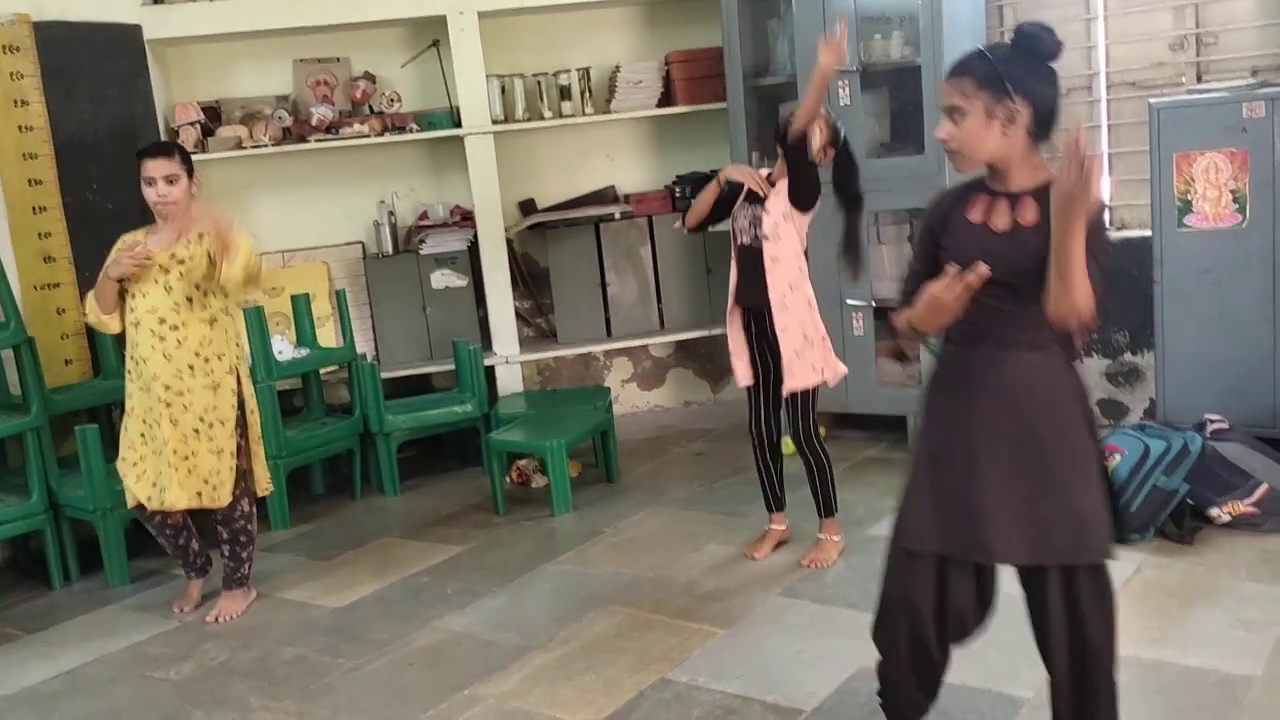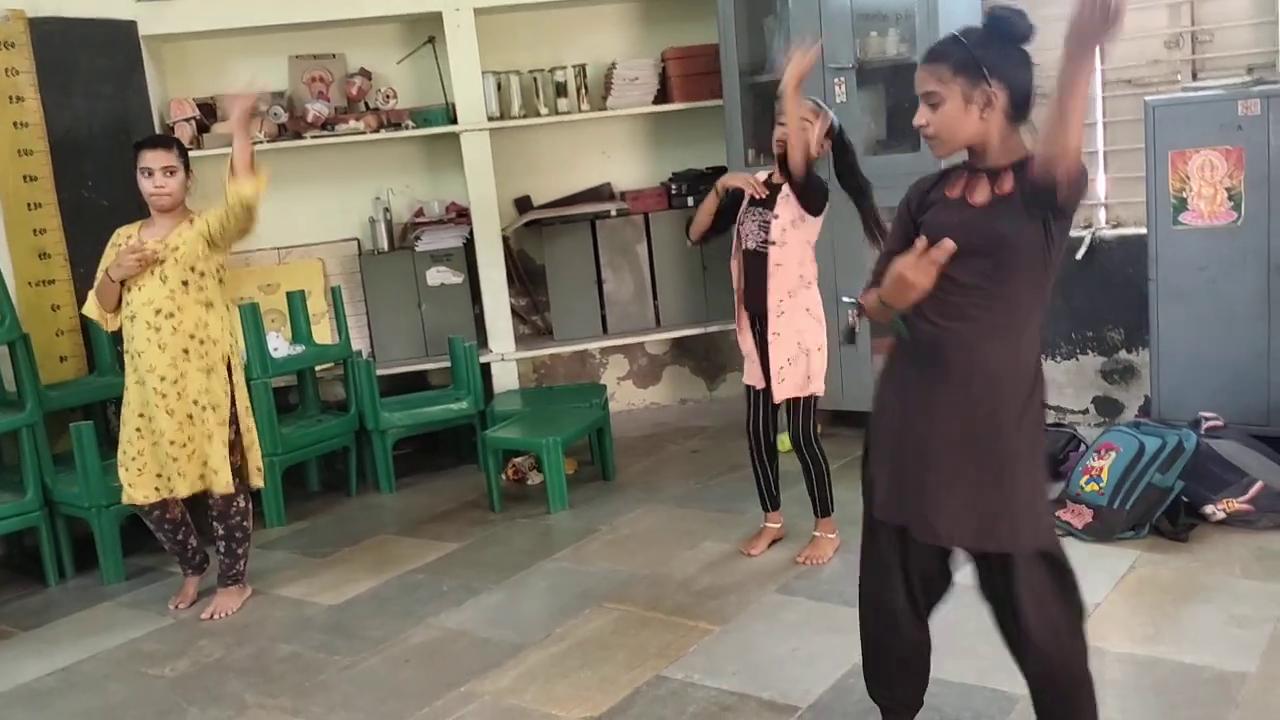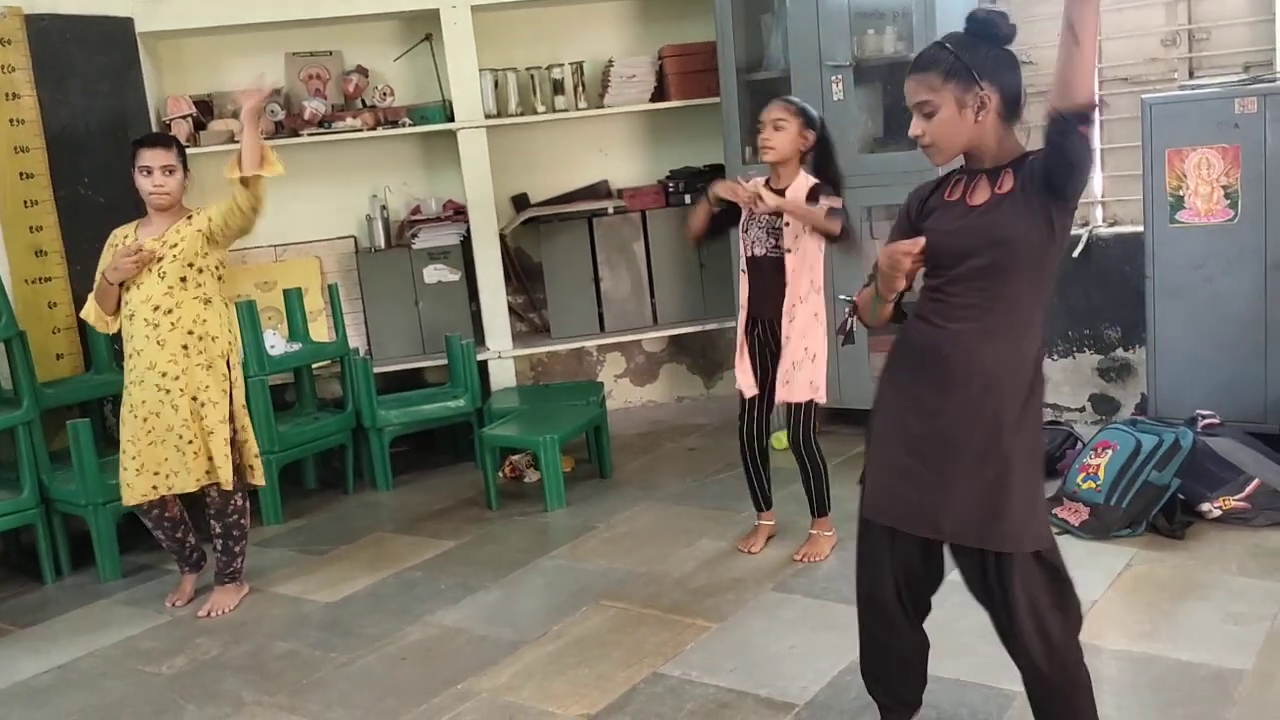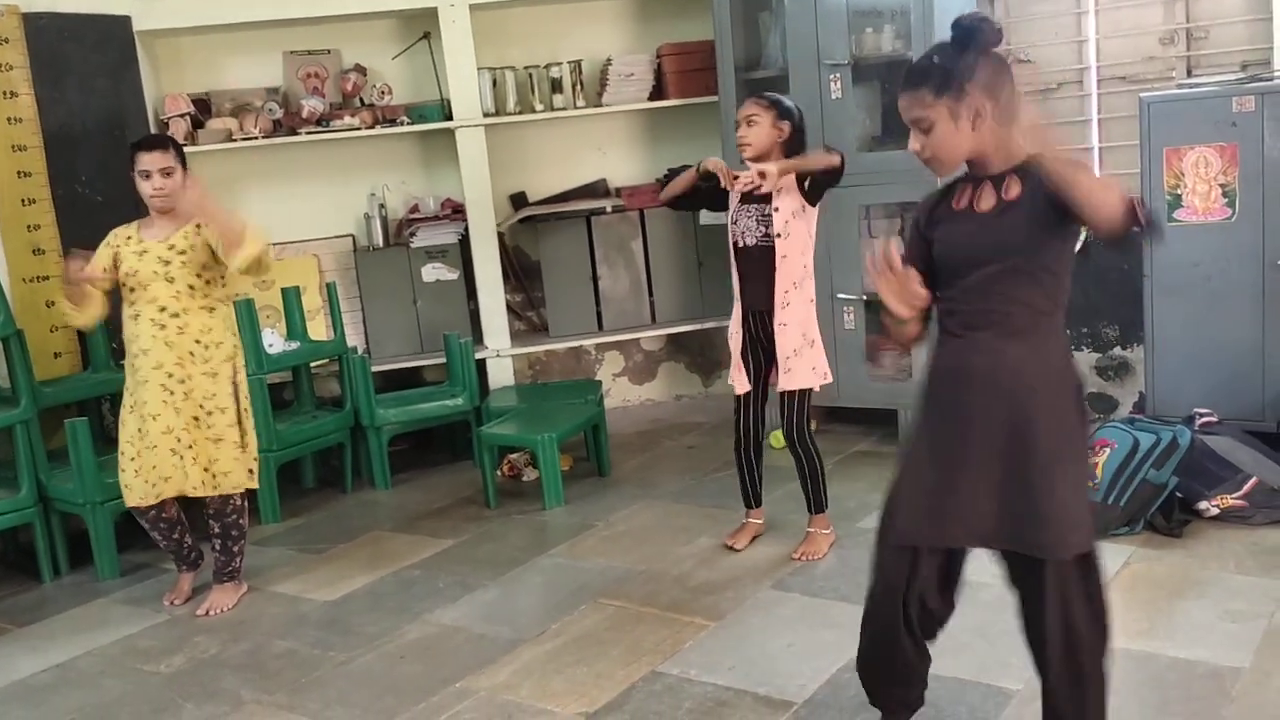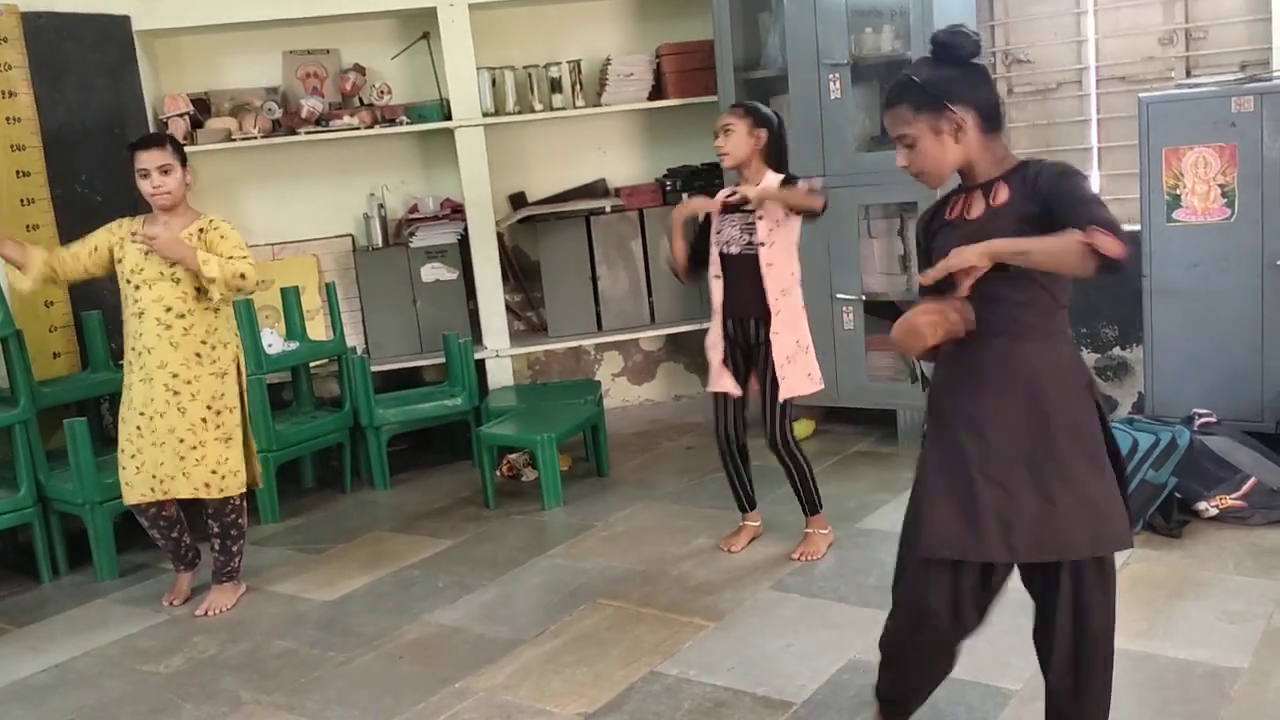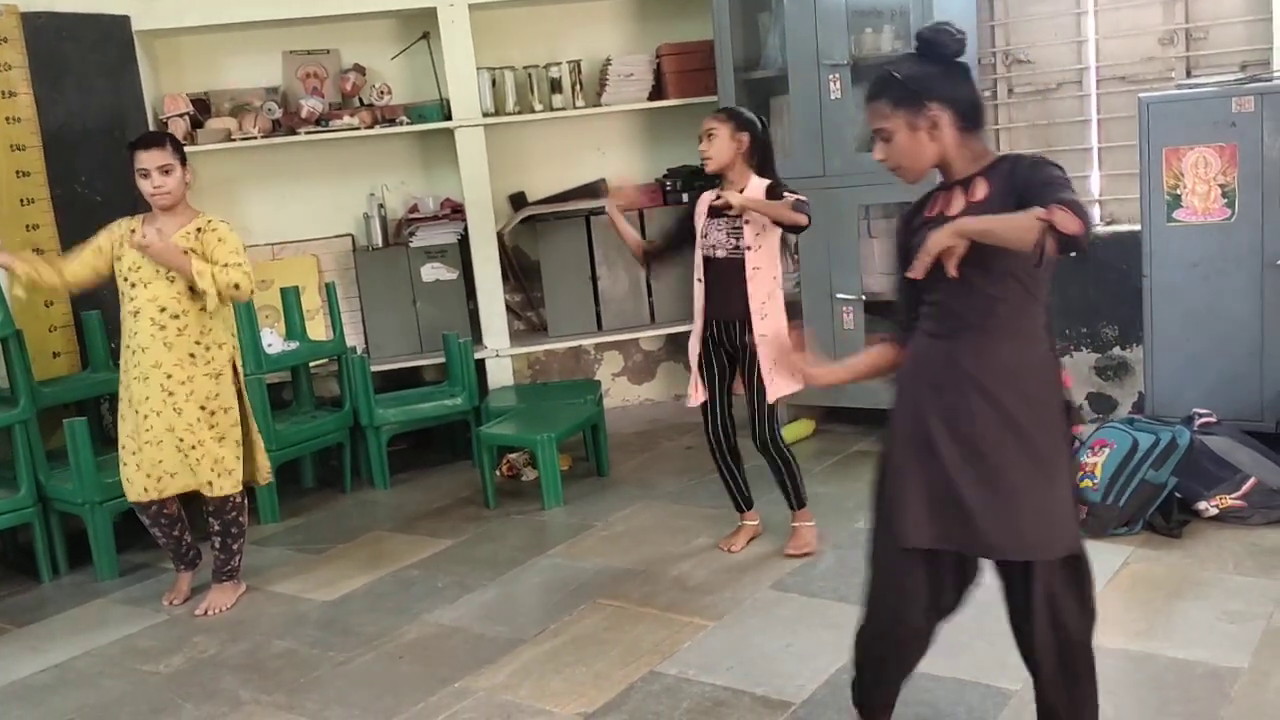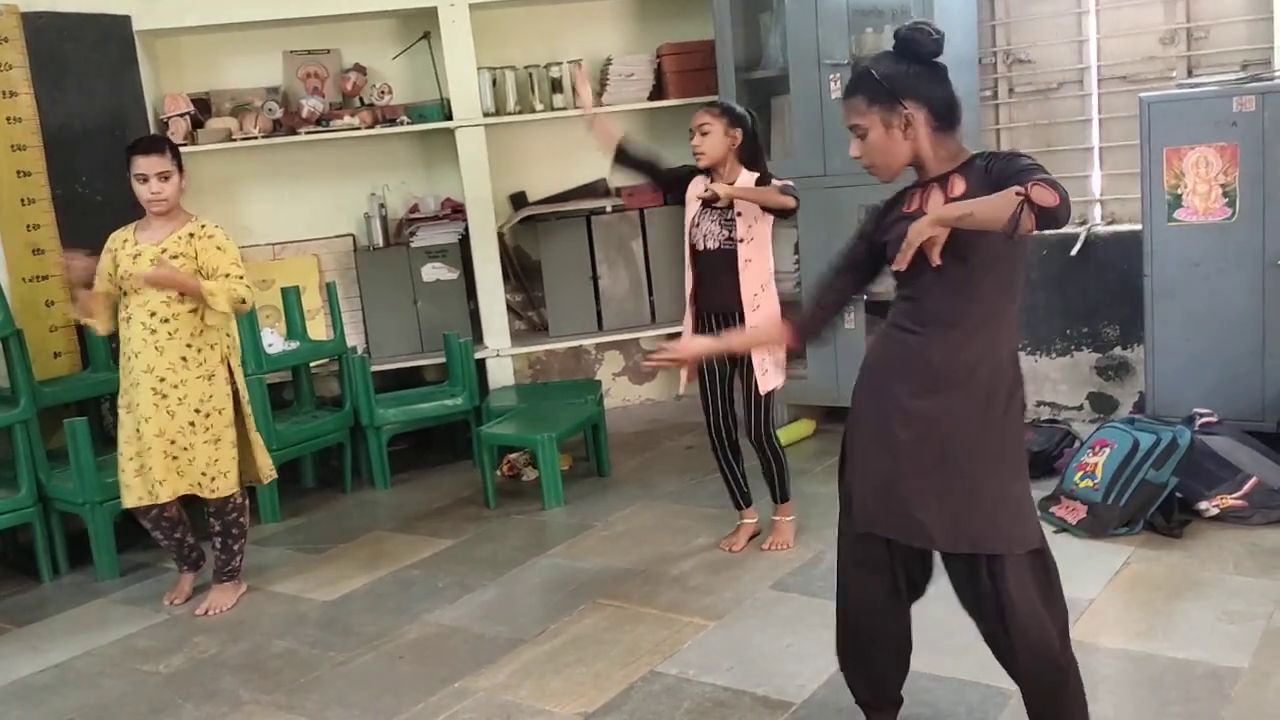
dt=0.2s
person 1, frame 1
left shoulder: (1075, 208)
right shoulder: (948, 210)
left elbow: (1069, 321)
right elbow: (904, 321)
left wrist: (1070, 220)
right wrist: (921, 315)
left hip: (1046, 429)
right hip: (957, 423)
left knee: (1072, 606)
right knee: (916, 595)
person 1, frame 2
left shoulder: (1049, 186)
right shoulder: (927, 194)
left elbow: (1056, 167)
right elbow: (872, 306)
right wrist: (895, 292)
left hip: (998, 412)
right hip: (910, 405)
left knee: (1029, 589)
right knee: (892, 578)
person 1, frame 3
left shoulder: (1047, 177)
right shoulder: (926, 200)
left elbow: (1073, 113)
right elbow: (874, 311)
right wrist: (882, 281)
left hip: (998, 407)
right hip: (910, 404)
left knee: (1021, 585)
right knee: (887, 574)
person 1, frame 4
left shoulder: (1048, 183)
right shoulder: (936, 211)
left elbow: (1124, 222)
right elbow: (907, 329)
left wrist: (1035, 143)
right wrist: (898, 309)
left hip: (1037, 413)
right hip: (951, 413)
left knee: (1060, 592)
right knee: (903, 574)
person 1, frame 5
left shoulder: (1048, 184)
right shoulder: (936, 221)
left elbow: (1107, 248)
left wrist: (992, 249)
right wrist: (917, 330)
left hip: (1050, 418)
right hip: (961, 423)
left knee: (1074, 599)
right knee: (932, 596)
person 1, frame 6
left shoulder: (1028, 178)
right shoulder: (916, 219)
left elbow: (1067, 227)
left wrist: (964, 229)
right wrist: (832, 372)
left hip: (1016, 417)
right hip: (927, 416)
left knee: (1046, 594)
right knee: (904, 592)
person 1, frame 7
left shoulder: (1001, 174)
right shoulder: (888, 217)
left elbow: (1051, 204)
right elbow: (812, 317)
left wrist: (947, 216)
right wrist: (711, 345)
left hip: (976, 415)
right hip: (888, 411)
left knee: (1015, 593)
right knee: (871, 584)
person 2, frame 1
left shoulder: (210, 240)
right shoulder: (128, 245)
left elbow: (246, 271)
right elbow: (100, 318)
left wrist: (205, 225)
right wrist: (112, 275)
left hip: (209, 388)
right hip: (149, 393)
left knee: (226, 484)
right knee: (149, 494)
left ankle: (239, 584)
right ankle: (196, 571)
person 2, frame 2
left shoulder: (208, 232)
right shoulder: (122, 240)
left elbow: (242, 207)
right elbow: (102, 313)
left wrist: (240, 131)
right wrist: (114, 275)
left hip: (204, 380)
right hip: (146, 387)
left knee: (221, 478)
right knee: (149, 484)
left ankle: (234, 581)
right ankle: (193, 567)
person 2, frame 3
left shoulder: (205, 226)
right shoulder: (121, 239)
left elbow: (247, 201)
right elbow: (102, 317)
left wrist: (251, 122)
right wrist: (114, 278)
left hip: (203, 378)
right hip: (145, 383)
left knee: (219, 477)
right knee: (147, 488)
left ankle: (231, 575)
right ankle: (190, 563)
person 2, frame 4
left shoulder: (206, 232)
right shoulder: (121, 240)
left elbow: (256, 260)
right elbow: (88, 308)
left wrist: (208, 215)
right wrist: (75, 280)
left hip: (205, 379)
right hip: (147, 385)
left knee: (216, 478)
right knee: (143, 490)
left ankle: (230, 577)
right ankle: (187, 564)
person 2, frame 5
left shoulder: (214, 231)
right shoulder: (120, 235)
left elbow: (244, 278)
right elbow: (59, 264)
left wrist: (182, 252)
left hip: (206, 380)
right hip: (148, 384)
left knee: (219, 478)
right knee: (145, 487)
left ankle: (228, 577)
right ankle: (185, 564)
person 2, frame 6
left shoulder: (212, 231)
right shoulder: (120, 234)
left elbow: (240, 284)
right elbow: (62, 275)
left wrist: (174, 259)
left hip: (204, 379)
right hip: (145, 384)
left knee: (220, 476)
right knee: (148, 485)
left ankle: (228, 576)
right ankle: (186, 563)
person 2, frame 7
left shoulder: (205, 236)
right shoulder: (118, 242)
left elbow: (238, 295)
right elbow: (100, 320)
left wrist: (178, 281)
right wrist: (80, 285)
left hip: (202, 382)
right hip: (142, 389)
left knee: (218, 478)
right knee: (147, 489)
left ankle: (229, 576)
right ankle: (188, 564)
person 3, frame 1
left shoulder: (801, 188)
right shoulder: (751, 186)
left elbow: (796, 132)
right elbow: (692, 222)
left wrist: (822, 76)
right wrist: (724, 178)
left hip: (789, 321)
right hip: (750, 322)
left knee: (803, 430)
right knee: (761, 428)
left ankle: (830, 530)
right ankle: (776, 522)
person 3, frame 2
left shoulder: (806, 186)
right shoulder: (750, 187)
left elbow: (796, 155)
right elbow: (697, 234)
left wrist: (794, 80)
right wrist: (722, 188)
left hip: (796, 323)
right hip: (757, 322)
left knee: (800, 429)
right knee: (758, 427)
left ankle: (826, 528)
right ankle: (772, 521)
person 3, frame 3
left shoulder: (813, 192)
right shoulder: (748, 192)
left elbow: (834, 225)
right elbow: (695, 235)
left wrist: (780, 202)
right wrist: (714, 196)
left hip: (800, 328)
right hip: (756, 327)
left knee: (801, 435)
right knee: (750, 431)
left ankle: (823, 527)
right ankle: (764, 519)
person 3, frame 4
left shoulder: (799, 182)
right shoulder: (733, 187)
left elbow: (835, 161)
right elbow: (670, 197)
left wrist: (780, 167)
right wrist: (702, 169)
left hip: (790, 320)
right hip: (747, 322)
left knee: (796, 429)
right knee: (746, 426)
left ankle: (821, 524)
right ankle: (753, 515)
person 3, frame 5
left shoulder: (784, 188)
right shoulder: (719, 204)
left elbow: (818, 202)
right elbow: (684, 268)
left wrist: (764, 192)
right wrist: (678, 222)
left hip: (775, 327)
right hip: (729, 330)
left knee: (779, 433)
right knee: (726, 431)
left ankle: (818, 523)
right ankle: (749, 517)
person 3, frame 6
left shoulder: (769, 194)
right shoulder: (702, 206)
left elbow: (801, 217)
right elbow: (651, 254)
left wrist: (746, 202)
right wrist: (618, 216)
left hip: (759, 328)
right hip: (712, 331)
left knee: (765, 432)
right knee: (716, 432)
left ankle: (803, 518)
right ankle: (747, 517)
person 3, frame 7
left shoulder: (759, 185)
right shoulder: (691, 187)
left elbow: (789, 202)
right elbow: (631, 157)
left wrist: (733, 191)
right wrist: (590, 108)
left hip: (752, 323)
right hip: (707, 324)
left knee: (759, 428)
right knee: (718, 427)
left ankle: (785, 512)
right ankle: (747, 516)
